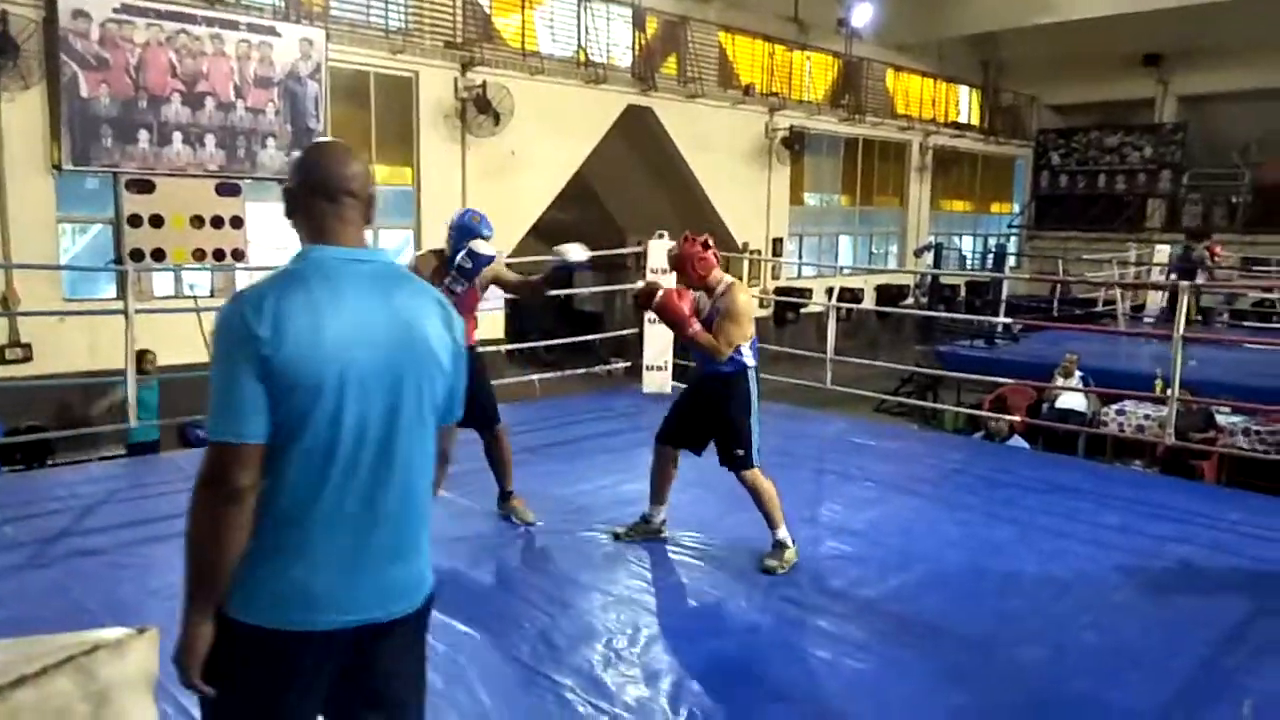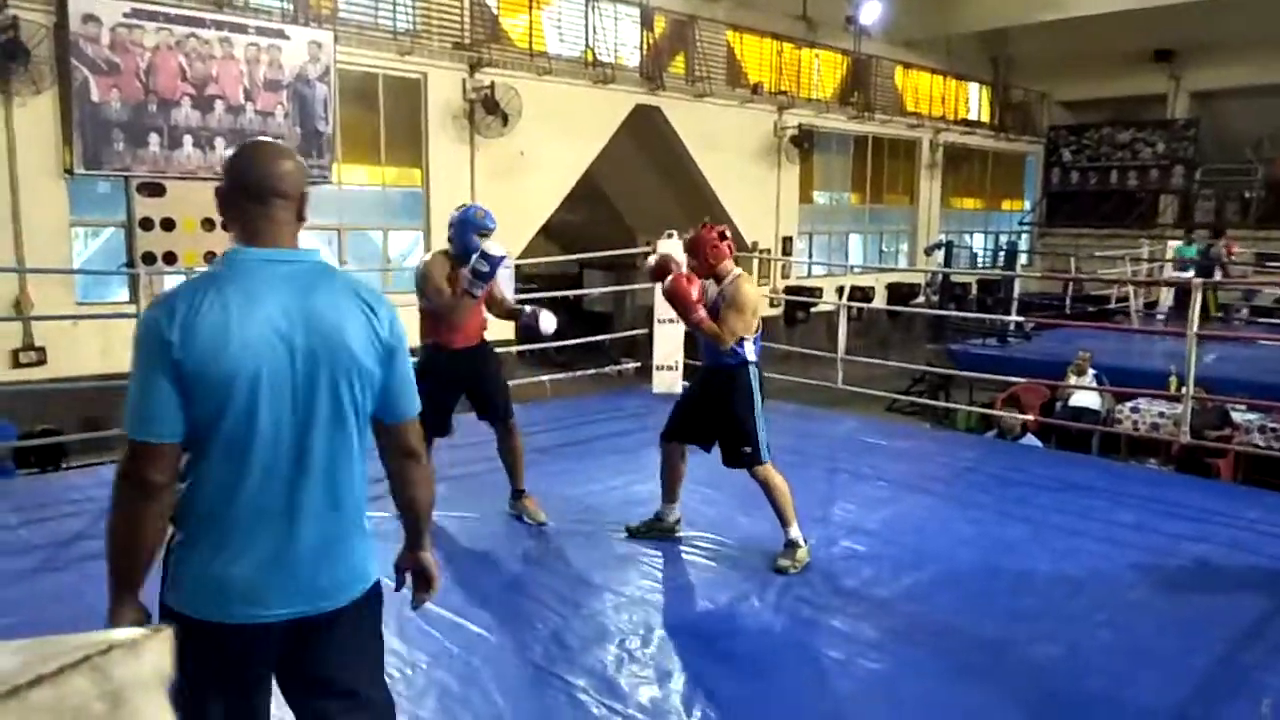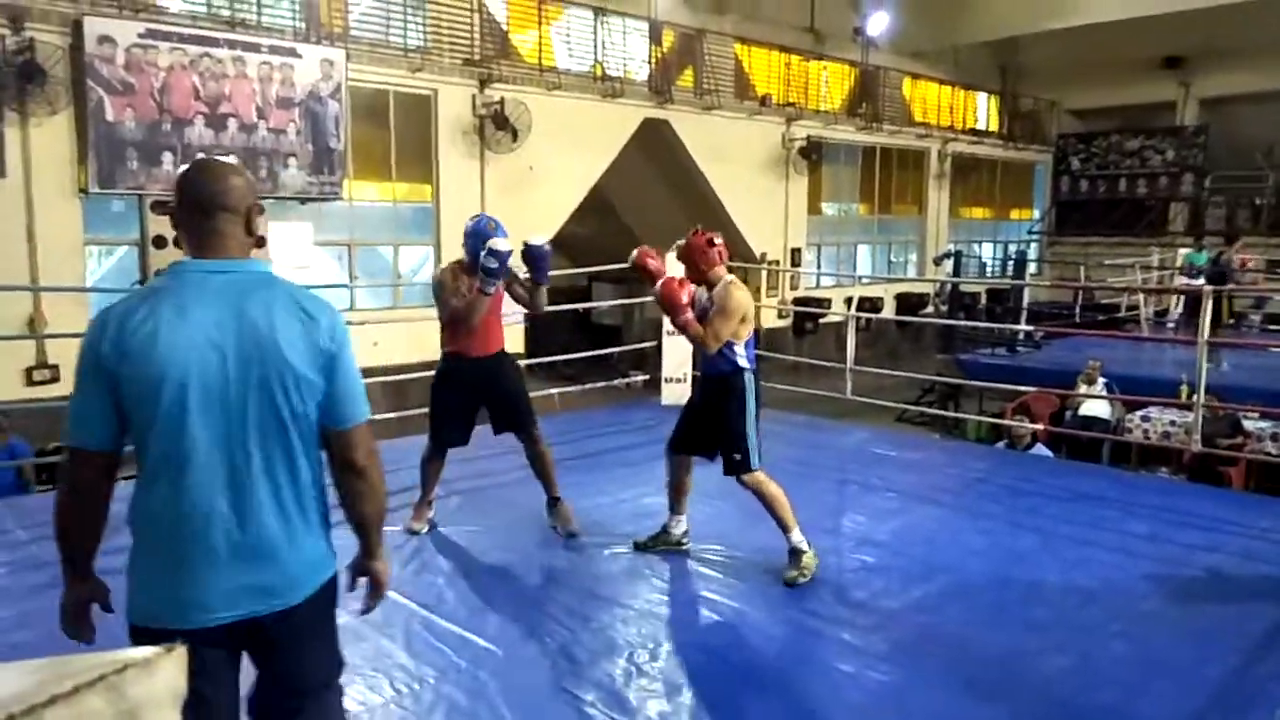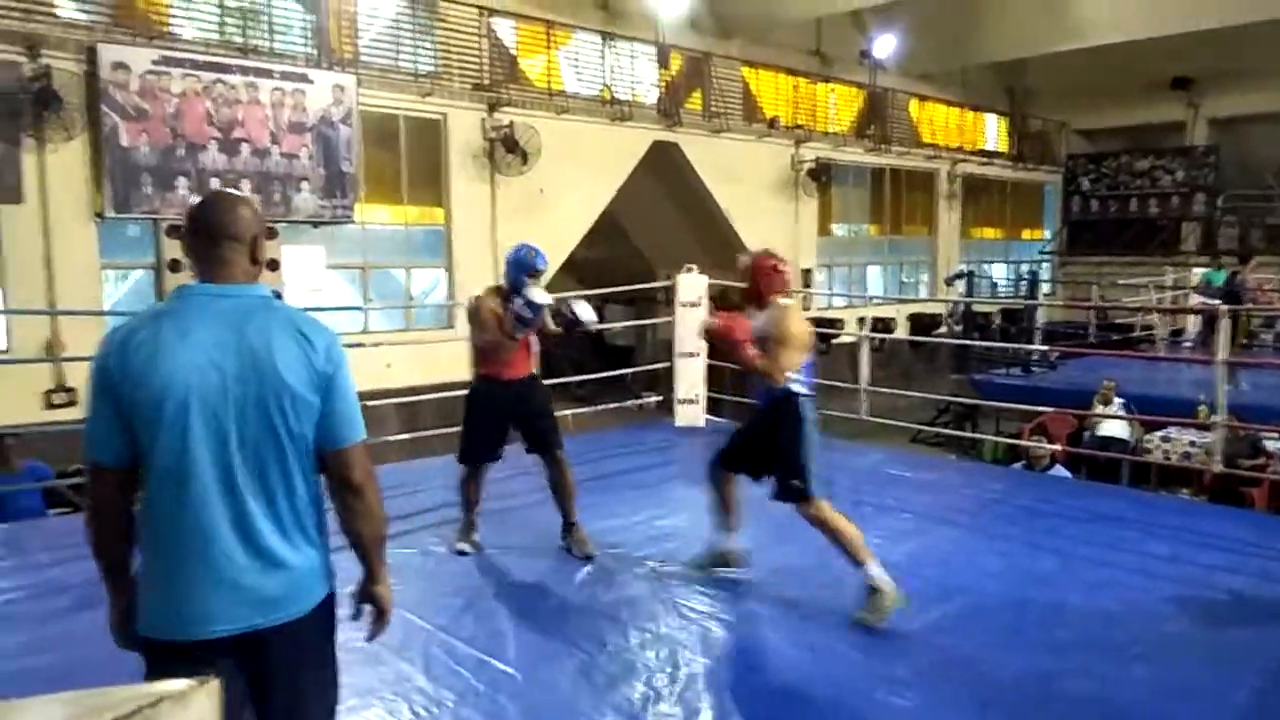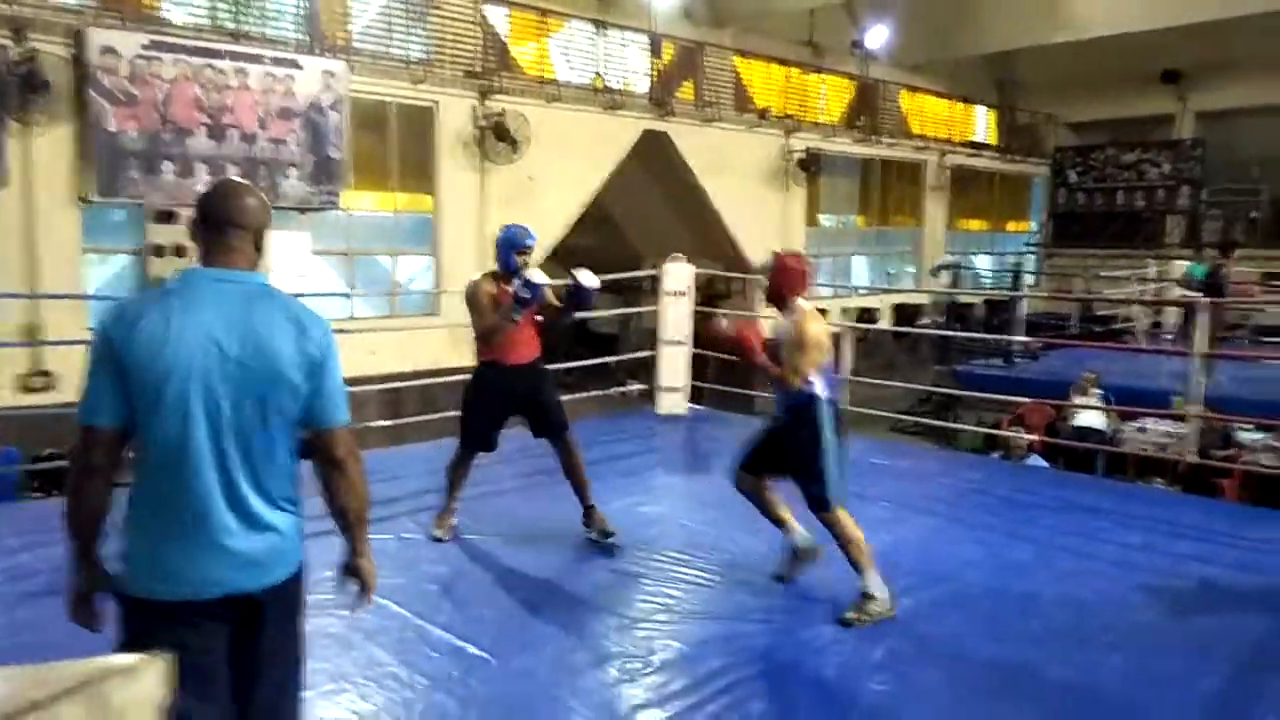
dt=0.3s
person 1, frame 1
left shoulder: (257, 314)
right shoulder: (434, 310)
left elbow: (232, 484)
left wrist: (201, 611)
left hip: (279, 602)
right hip: (398, 589)
person 1, frame 2
left shoulder: (177, 316)
right shoulder: (369, 308)
left elbow: (148, 479)
right elbow: (407, 452)
left wrist: (124, 596)
right wrist: (418, 543)
left hip: (216, 596)
right hip: (339, 582)
person 1, frame 3
left shoulder: (118, 327)
right shoulder: (313, 317)
left elbow: (87, 478)
right elbow: (356, 460)
left wrist: (78, 577)
right wrist: (372, 549)
left hip: (177, 594)
right hip: (296, 578)
person 1, frame 4
left shoulder: (127, 348)
right shoulder: (313, 342)
left elbow: (108, 494)
right elbow: (353, 480)
left wrist: (120, 587)
right wrist: (375, 573)
left hip: (183, 609)
right hip: (295, 595)
person 1, frame 5
left shoulder: (130, 322)
right shoulder: (305, 328)
left elbow: (96, 458)
right elbow: (337, 456)
left wrist: (85, 558)
right wrist: (357, 546)
left hip: (166, 574)
right hip: (270, 565)
person 2, frame 1
left shoulder: (736, 298)
right shoulder: (701, 293)
left elbow: (721, 351)
right elbow: (692, 335)
left wrist: (686, 322)
right wrist: (665, 307)
left hip: (734, 385)
right hip: (704, 380)
left knee: (747, 471)
right knee: (665, 446)
left ankle: (784, 542)
right ankle: (653, 520)
person 2, frame 2
left shoulder: (742, 289)
right shoulder: (711, 283)
left elbow: (724, 340)
right elbow: (700, 323)
left wrist: (692, 307)
right wrist: (675, 284)
left hip: (738, 379)
right hip: (710, 374)
left knee: (758, 466)
right knee: (671, 442)
left ankle: (796, 541)
right ankle: (667, 518)
person 2, frame 3
left shoulder: (733, 295)
right shoulder: (706, 290)
left elbow: (709, 345)
right elbow: (690, 320)
left wrist: (680, 311)
right wrist: (657, 276)
left hip: (734, 387)
right hip: (710, 383)
left knee: (748, 474)
right knee: (678, 455)
left ankle: (800, 547)
right ankle: (675, 531)
person 2, frame 4
left shoulder: (788, 320)
right shoulder: (764, 316)
left elbow: (775, 376)
right elbow: (762, 359)
left wrist: (740, 345)
right wrist: (733, 338)
left hip: (792, 413)
right hip: (769, 411)
left knee: (810, 506)
right knee: (722, 469)
left ankle: (880, 584)
right ankle: (729, 547)
person 2, frame 5
left shoulder: (806, 325)
right shoulder: (790, 321)
left elbow: (790, 381)
right elbow: (783, 367)
left wrist: (753, 353)
right wrist: (753, 345)
left hip: (814, 417)
right hip: (791, 416)
left knee: (827, 510)
right knee: (747, 478)
left ankle: (876, 594)
right ankle: (800, 542)
person 3, frame 1
left shoulder: (488, 266)
right shoulder: (425, 265)
left elbow: (527, 288)
left wrist: (559, 270)
right wrist: (459, 278)
left hip: (463, 356)
left knee: (493, 430)
left ankle: (507, 497)
person 3, frame 2
left shoulder: (486, 262)
right shoulder: (433, 268)
left elbow: (497, 305)
right elbow: (450, 317)
left wrist: (527, 314)
right wrist: (476, 281)
left hip: (476, 352)
right hip: (440, 358)
left knee: (506, 424)
right knee: (426, 433)
left ankle: (519, 496)
person 3, frame 3
left shoulder: (501, 271)
right shoulder: (448, 277)
left elbow: (536, 305)
right elbow: (467, 319)
left wrist: (539, 272)
right wrist: (488, 280)
left hip: (497, 363)
right hip: (459, 368)
left knee: (531, 434)
right knee: (439, 443)
left ankle: (555, 503)
right ankle: (425, 504)
person 3, frame 4
left shoulder: (535, 303)
right shoulder: (484, 304)
right elbow: (491, 354)
right wrist: (519, 325)
left hip: (526, 386)
right hip: (490, 390)
left knee: (555, 456)
right knee: (475, 463)
left ankle: (571, 528)
right ankle: (469, 526)
person 3, frame 5
left shoulder: (535, 283)
right shoulder: (482, 288)
right elbow: (490, 337)
left wrist: (577, 301)
right wrist: (518, 306)
left hip: (531, 372)
right hip: (494, 376)
left knee: (565, 441)
right knee: (468, 449)
left ankle: (591, 513)
right ankle: (447, 512)
